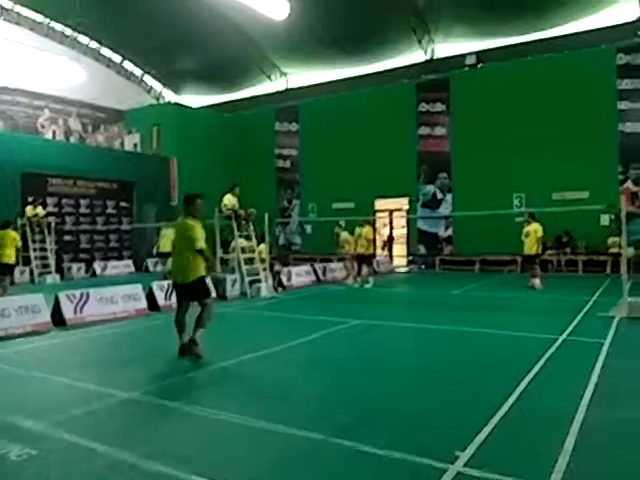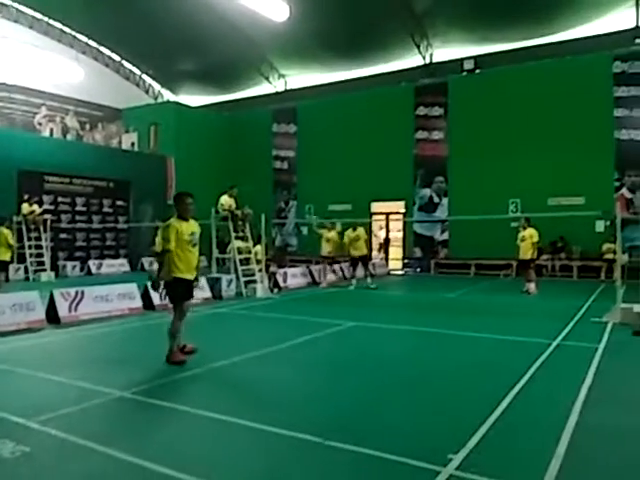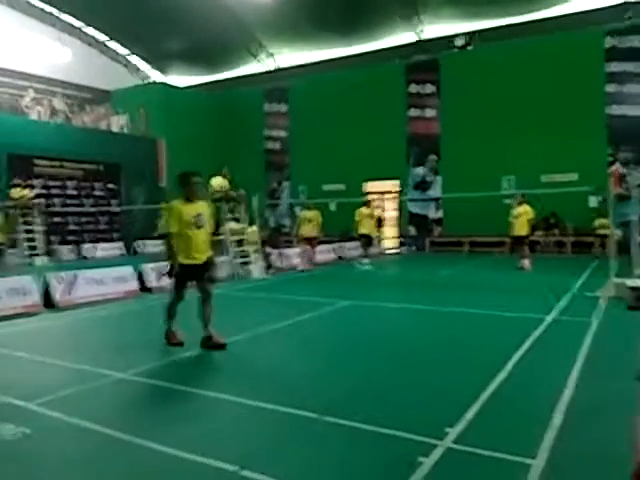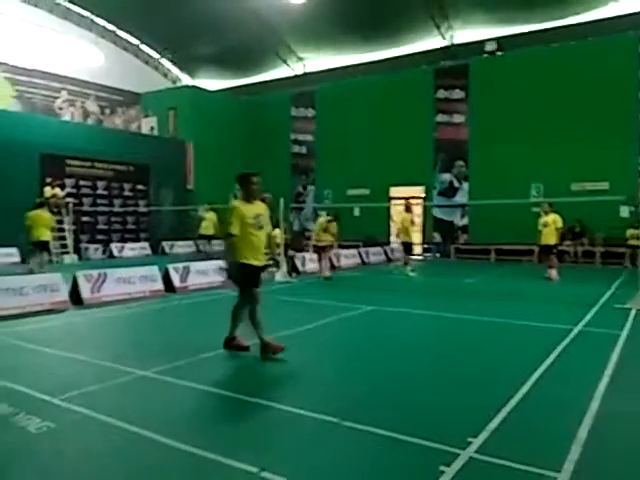
dt=0.7s
person 1, frame 1
left shoulder: (181, 224)
right shoulder: (193, 226)
right elbow: (201, 250)
right wrist: (211, 267)
left hip: (178, 273)
right hip: (193, 274)
left knee: (182, 309)
right knee: (207, 306)
left ankle: (184, 344)
right ankle: (195, 340)
person 1, frame 2
left shoulder: (195, 225)
right shoulder: (172, 226)
right elbow: (166, 252)
left wrist: (197, 273)
right wrist: (159, 276)
left hip: (189, 275)
right hip: (176, 276)
left knee: (182, 312)
right knee: (180, 312)
left ankle: (179, 344)
right ankle: (172, 351)
person 1, frame 3
left shoulder: (205, 207)
right shoulder: (176, 207)
right elbow: (170, 236)
left wrist: (211, 257)
right wrist: (174, 261)
left hip: (202, 259)
right hip: (182, 261)
left knee: (207, 294)
right knee: (178, 296)
left ankle: (208, 336)
right ankle: (170, 330)
person 1, frame 4
left shoulder: (263, 207)
right shoulder: (237, 208)
left elbow: (267, 233)
right elbow: (231, 237)
right wrist: (231, 264)
left hip: (257, 261)
right hip: (244, 262)
left knee: (244, 300)
right knee: (254, 300)
left ankle: (231, 337)
right ankle: (264, 343)
